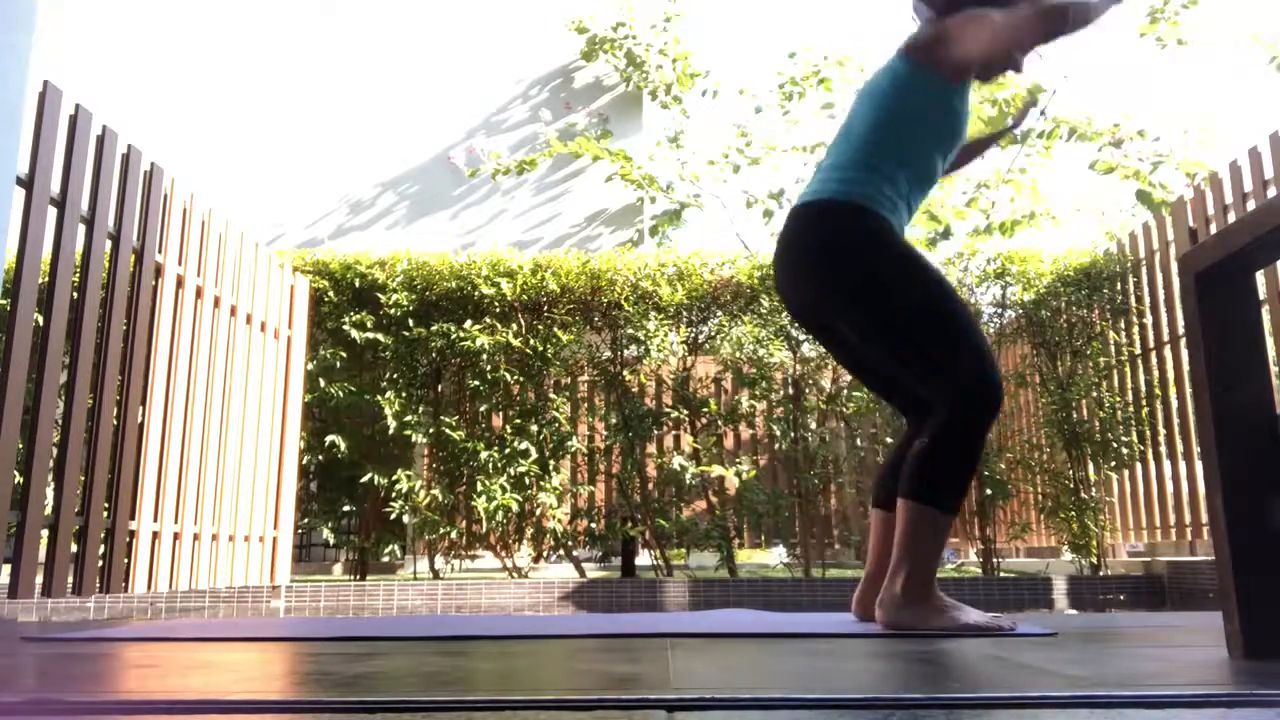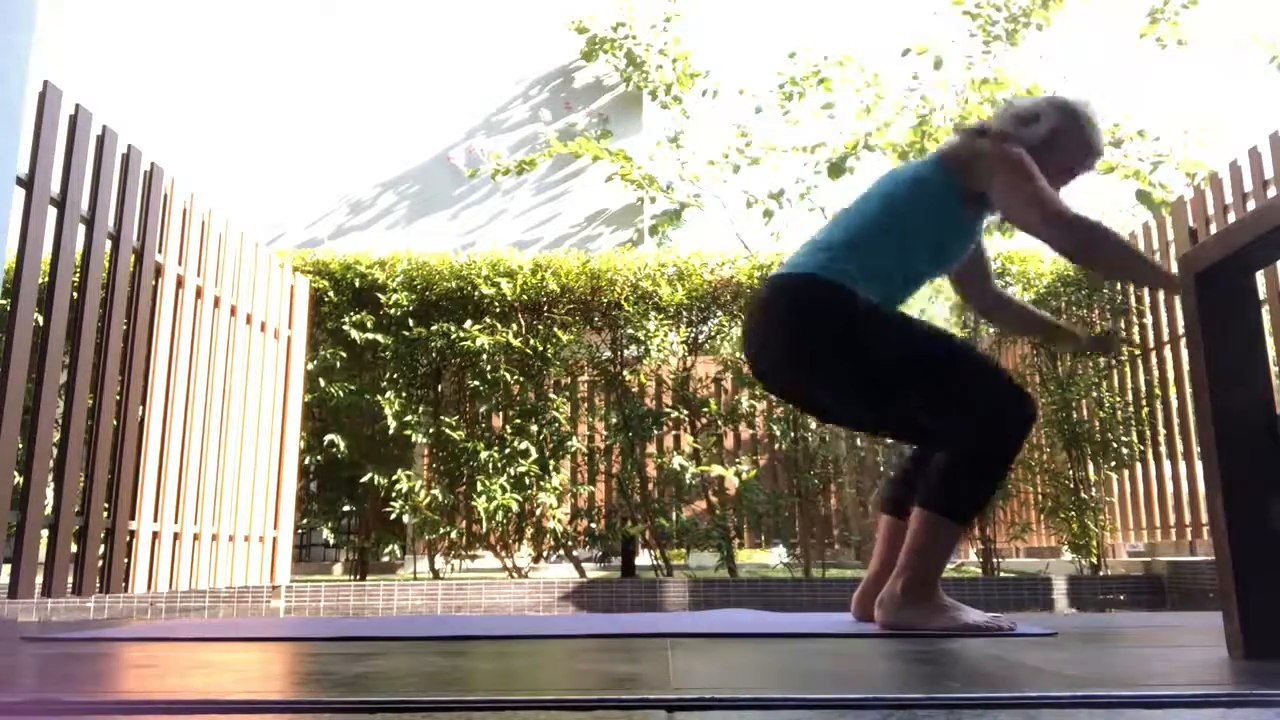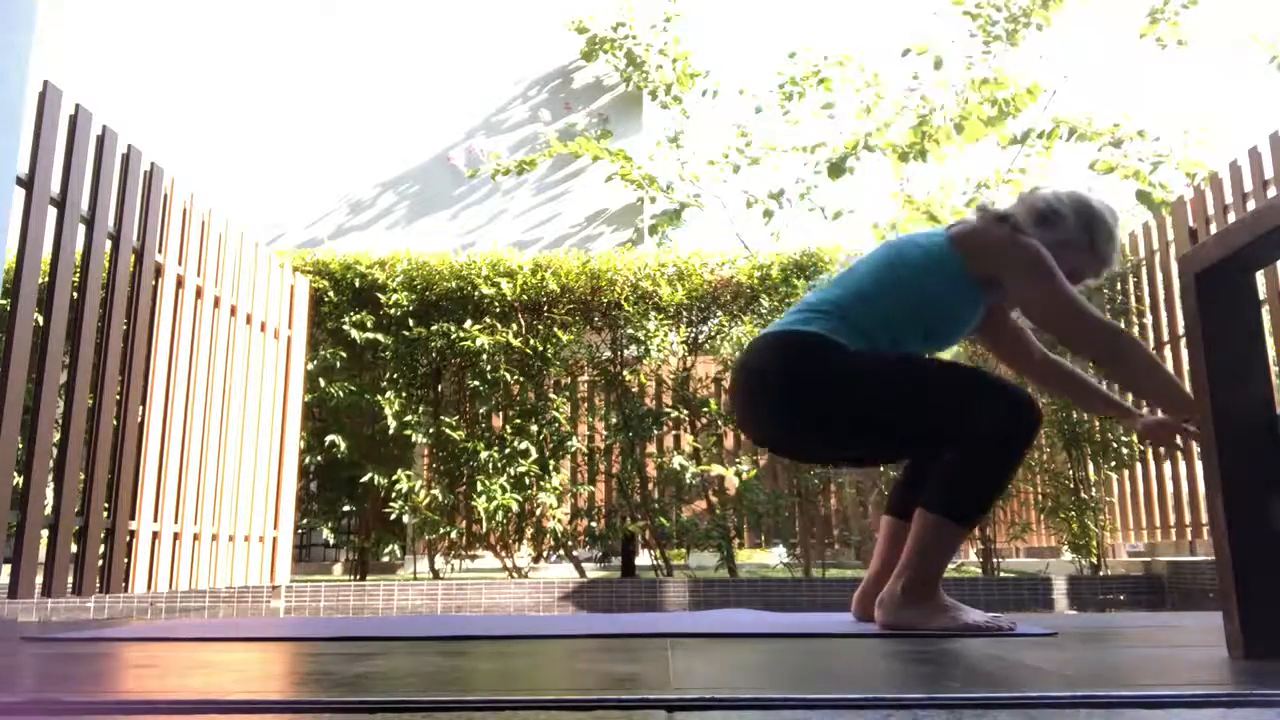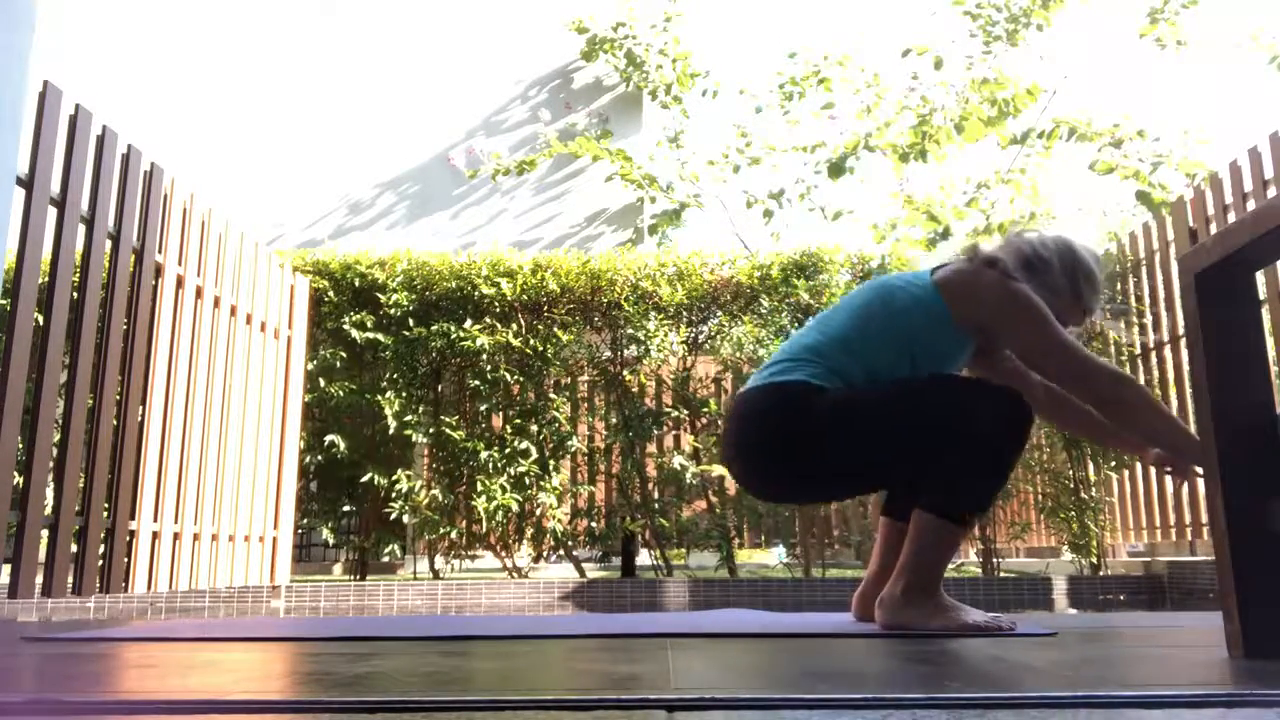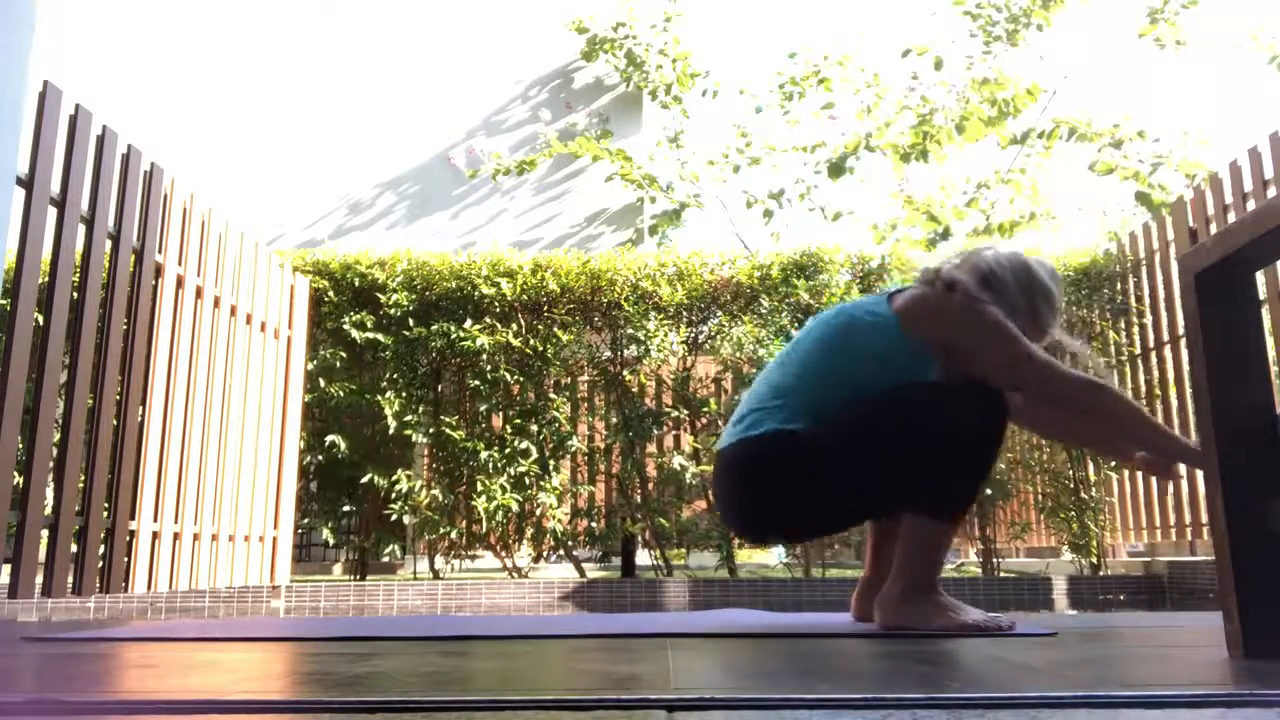
dt=0.2s
person 1, frame 1
left shoulder: (918, 78)
left elbow: (937, 161)
left wrist: (995, 133)
left hip: (807, 253)
right hip: (837, 245)
left knee: (937, 407)
right knee: (970, 390)
left ankle: (884, 583)
right ankle: (910, 595)
person 1, frame 2
left shoulder: (962, 197)
right shoulder: (993, 158)
left elbow: (987, 302)
right elbow: (1074, 235)
left wrist: (1076, 338)
right wrist: (1171, 281)
left hip: (787, 328)
right hip: (810, 317)
left knee: (956, 422)
right knee: (1001, 410)
left ankle: (882, 587)
right ankle: (912, 596)
person 1, frame 3
left shoulder: (979, 277)
right shoulder: (1006, 247)
left elbow: (1036, 363)
right elbow: (1104, 343)
left wrist: (1135, 418)
right wrist: (1194, 411)
left hip: (775, 386)
right hip: (796, 379)
left knee: (952, 429)
right knee: (1004, 418)
left ankle: (881, 587)
right ankle: (912, 595)
person 1, frame 4
left shoulder: (963, 314)
right shoulder: (992, 290)
left elbow: (1043, 395)
right elbow: (1100, 385)
left wrist: (1145, 447)
right wrist: (1198, 449)
left hip: (769, 432)
right hip: (784, 430)
left knee: (943, 430)
right knee: (997, 416)
left ankle: (882, 586)
right ankle: (912, 596)
person 1, frame 5
left shoulder: (926, 333)
right shoulder: (950, 309)
left elbow: (1029, 405)
right elbow: (1073, 396)
left wrist: (1136, 454)
right wrist: (1185, 452)
left hip: (758, 480)
right hip: (770, 481)
left knee: (926, 428)
right knee: (969, 410)
left ankle: (881, 589)
right ankle: (911, 597)
